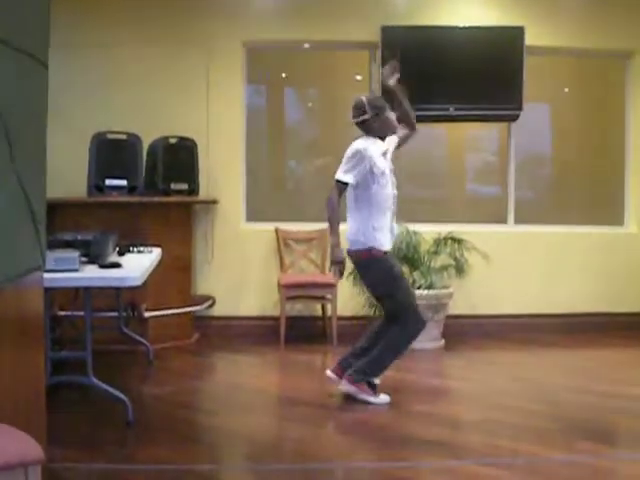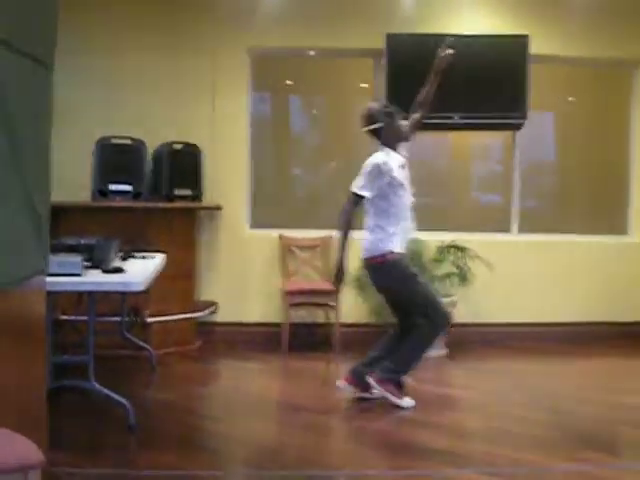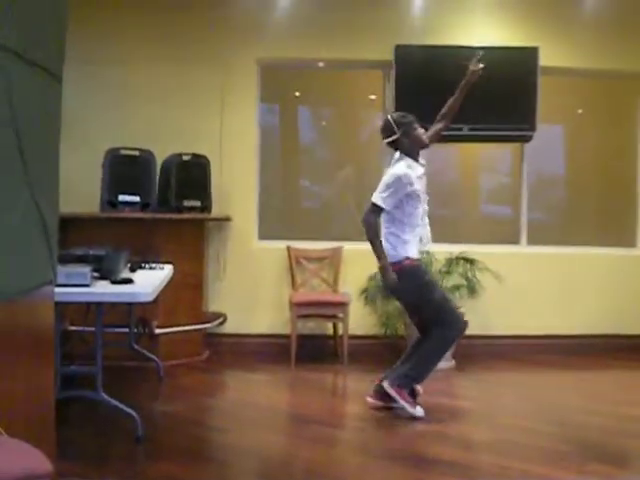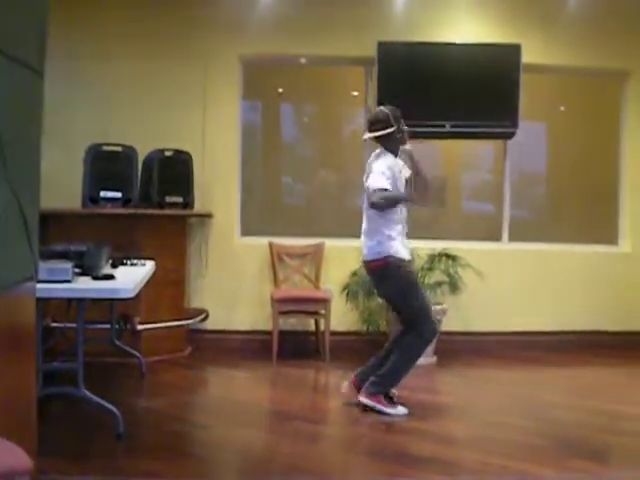
dt=0.4s
person 1, frame 1
left shoulder: (381, 147)
right shoulder: (361, 149)
left elbow: (411, 127)
right elbow: (335, 196)
left wrist: (394, 91)
right wrist: (335, 245)
left hip: (377, 250)
right hip: (370, 251)
left knee: (395, 316)
right knee: (412, 321)
left ankle: (346, 367)
right ankle: (360, 378)
person 1, frame 2
left shoulder: (395, 153)
right shoulder: (379, 162)
left elbow: (419, 110)
right elbow: (350, 206)
left wrist: (437, 71)
right wrist: (341, 257)
left hip: (389, 255)
right hip: (384, 257)
left knee: (410, 323)
right knee: (436, 318)
left ankle: (358, 375)
right ankle: (388, 377)
person 1, frame 3
left shoulder: (413, 163)
right shoulder: (400, 173)
left elbow: (442, 122)
right elbow: (369, 218)
left wrist: (466, 85)
right wrist: (385, 266)
left hip: (407, 262)
right hip: (401, 265)
left knee: (431, 331)
right knee: (452, 324)
left ankle: (384, 391)
right ankle: (401, 383)
person 1, frame 4
left shoulder: (392, 161)
right shoulder: (383, 164)
left elbow: (417, 186)
right elbow: (376, 201)
left wrist: (410, 163)
left hip: (386, 258)
right hip: (386, 259)
left knee: (412, 327)
right knee: (424, 328)
left ankle: (365, 380)
right ankle: (376, 389)
